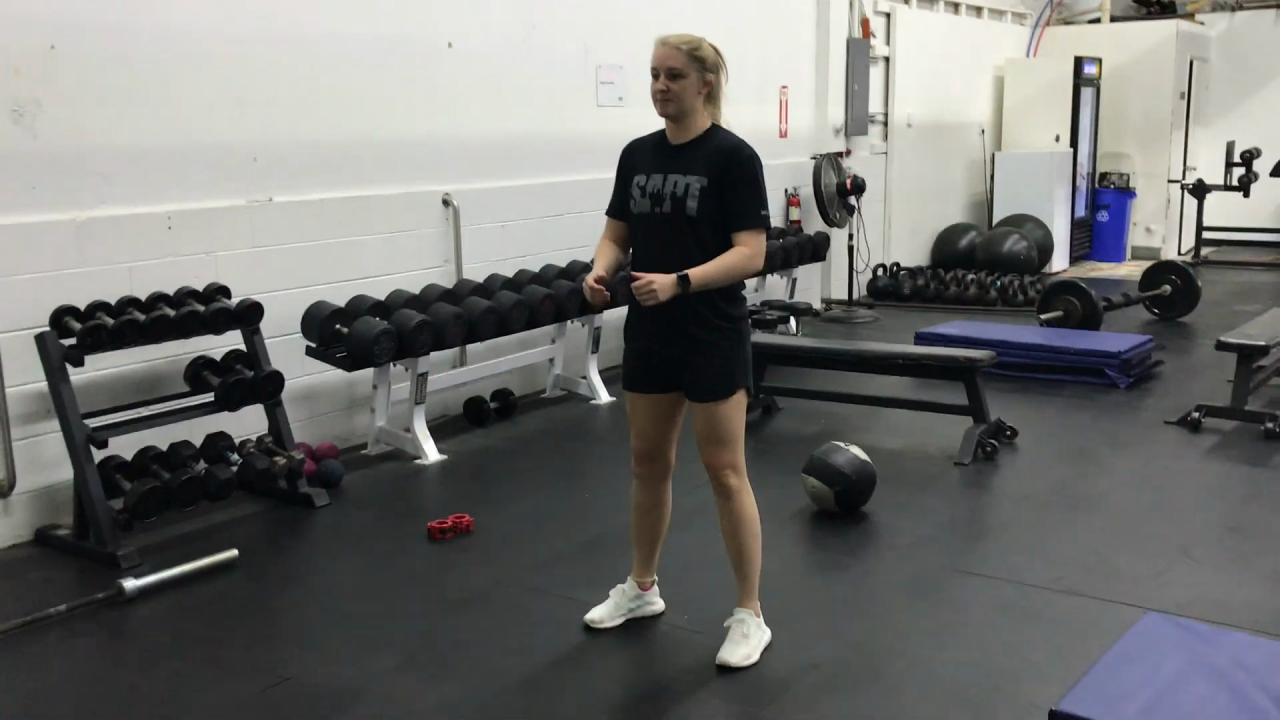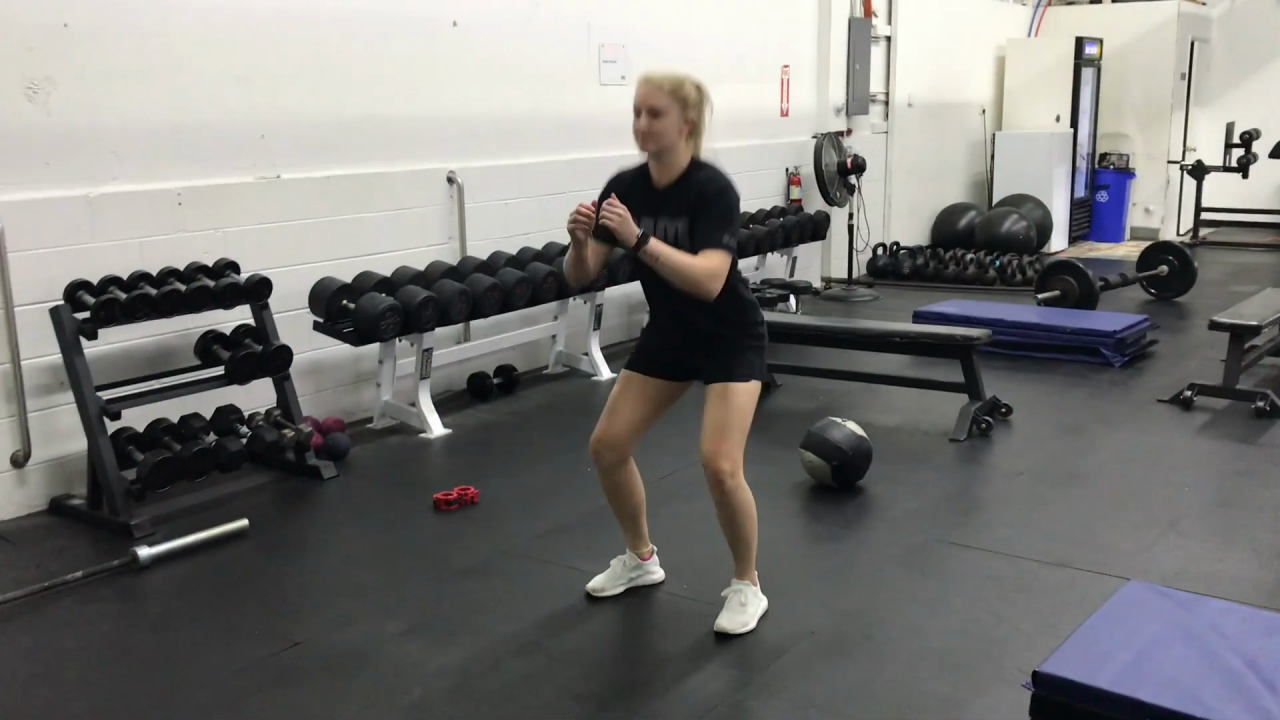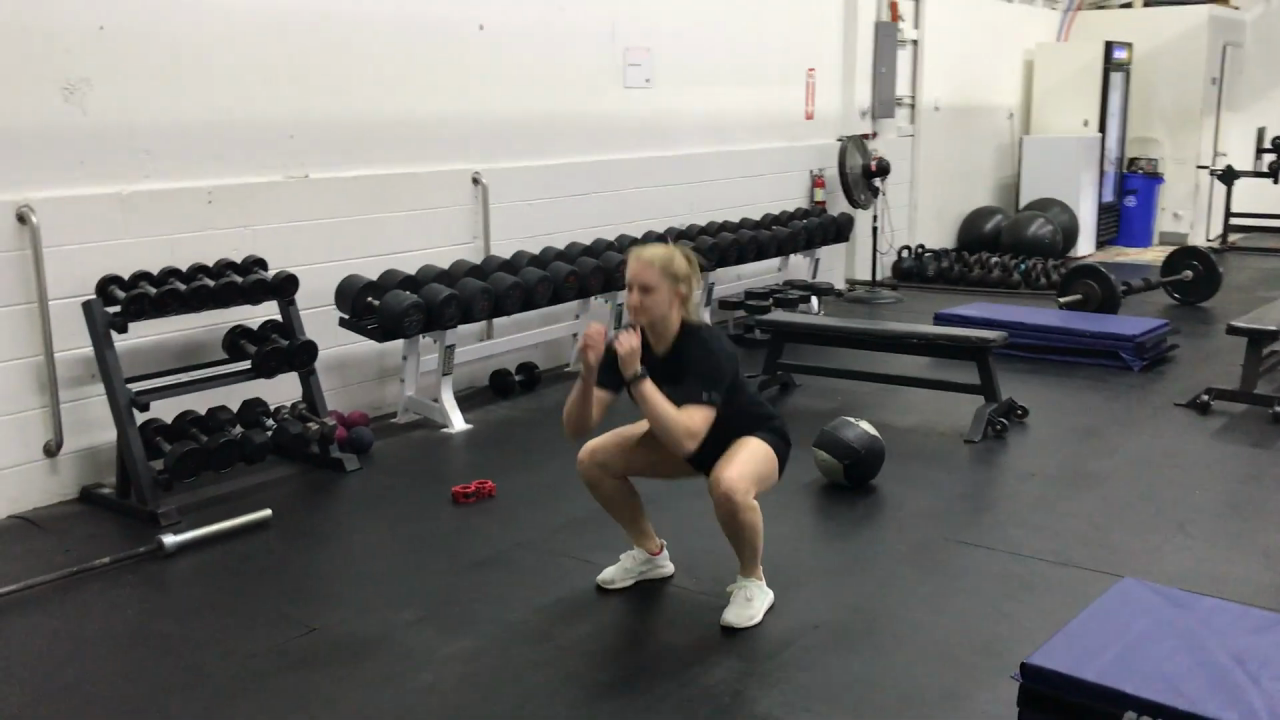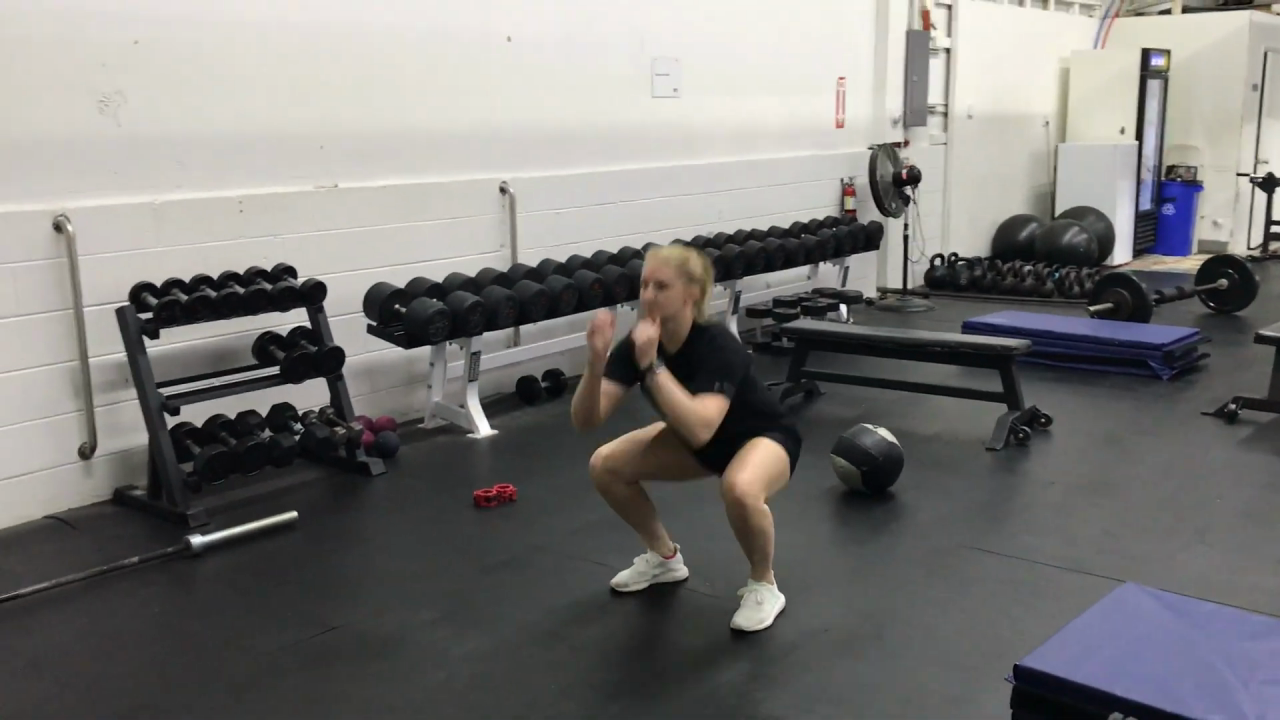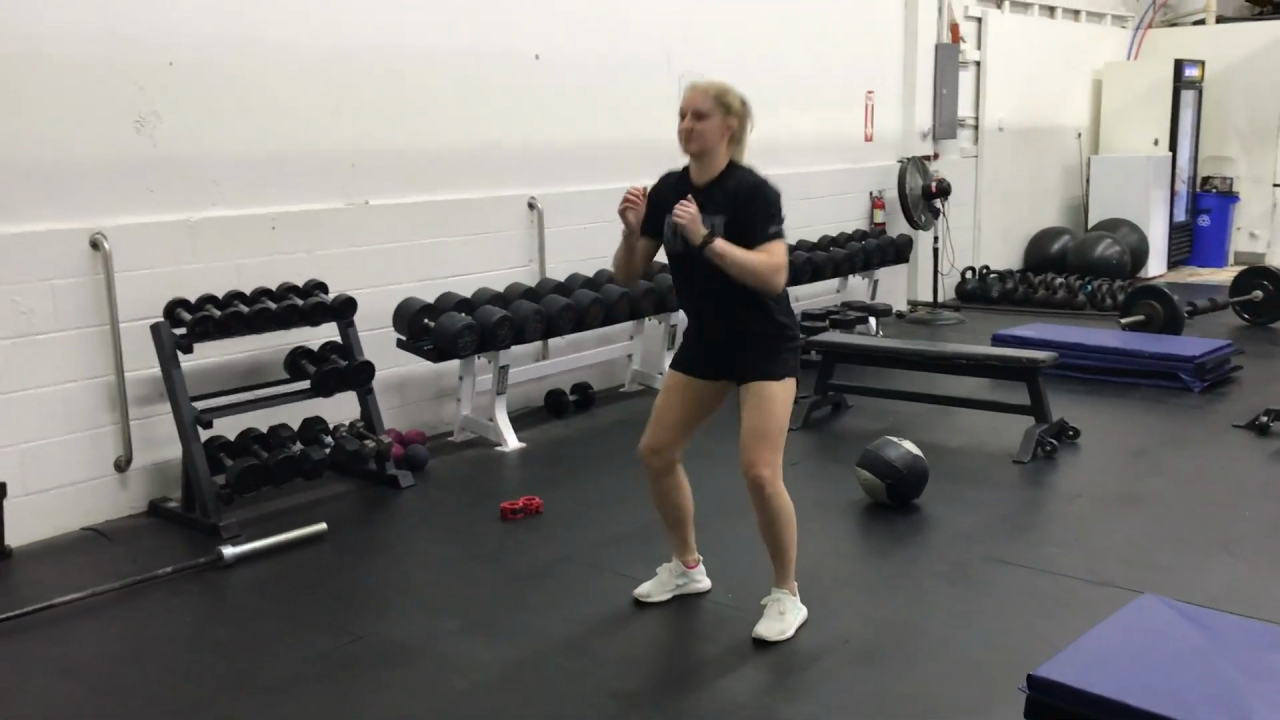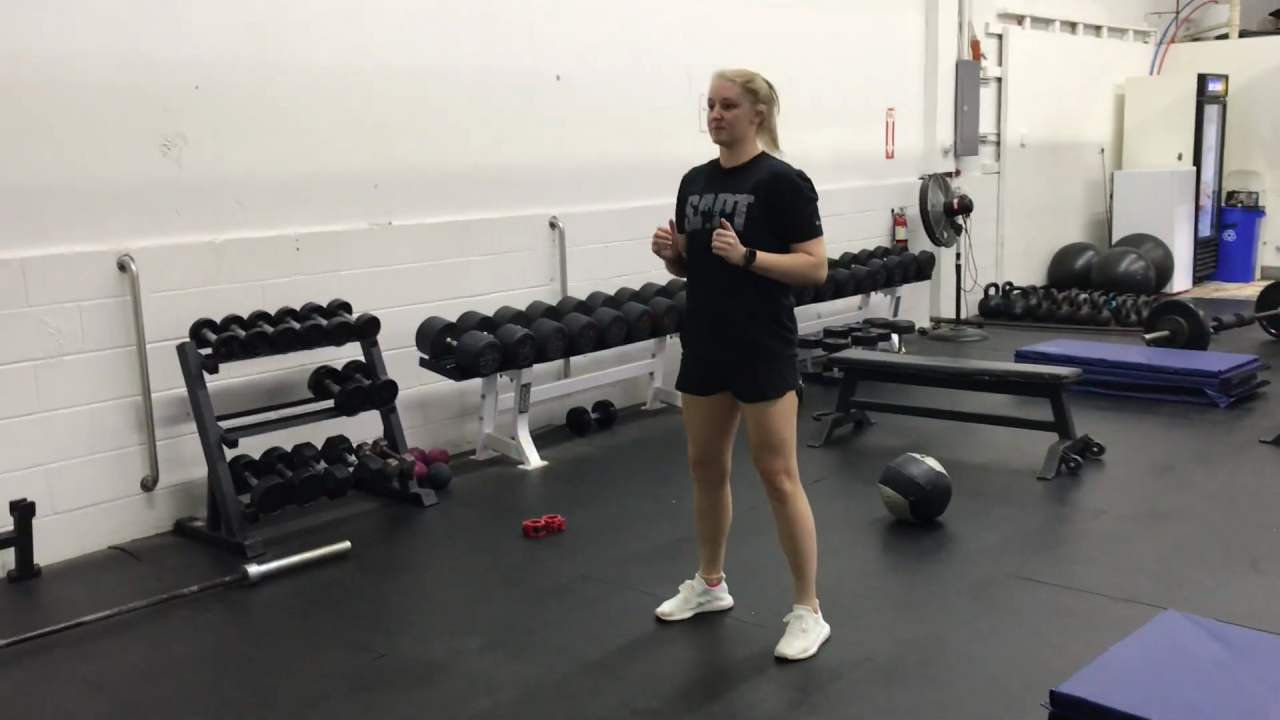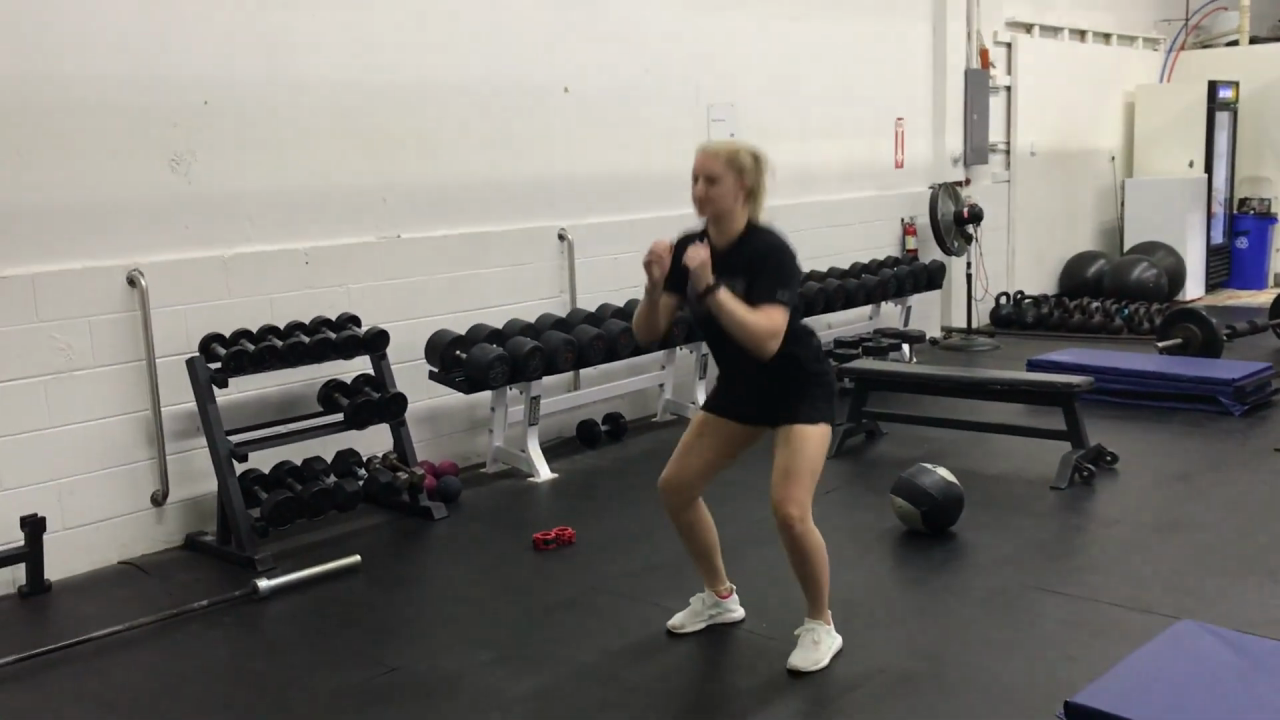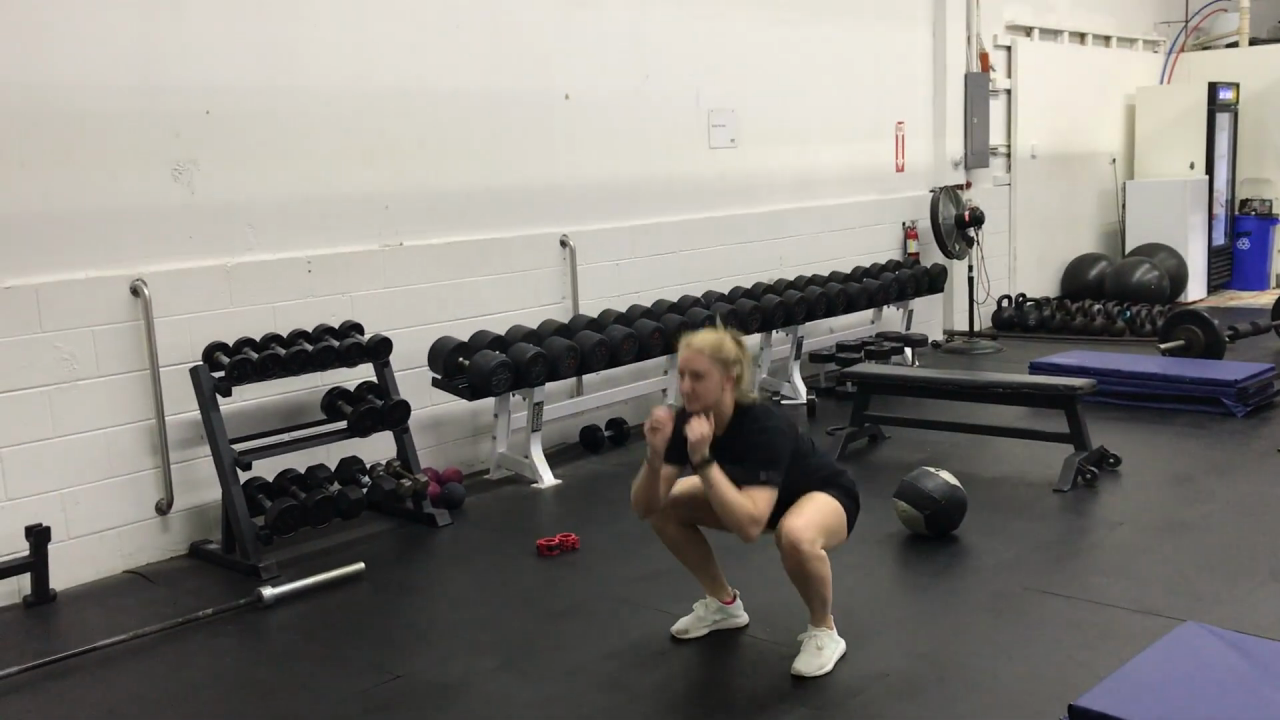
dt=0.4s
person 1, frame 1
left shoulder: (732, 156)
right shoulder: (637, 154)
left elbow: (751, 255)
right elbow: (616, 236)
left wrist: (679, 282)
right wrist: (600, 270)
left hip: (713, 338)
right hip: (648, 334)
left knee: (724, 472)
right knee: (648, 464)
left ankle: (750, 615)
right ankle: (642, 588)
person 1, frame 2
left shoulder: (713, 188)
right shoulder: (624, 187)
left elbow: (707, 283)
right elbow: (580, 275)
left wrist: (636, 239)
right wrist: (581, 237)
left hip: (731, 342)
right hip: (667, 337)
left knee: (719, 465)
right knee: (607, 448)
left ankle: (747, 585)
right ankle: (640, 559)
person 1, frame 3
left shoulder: (708, 348)
right shoulder: (626, 345)
left elbow: (685, 439)
right elbow: (575, 428)
left wrist: (636, 375)
right wrist: (588, 372)
left hip: (756, 438)
left knee: (728, 486)
right knee: (593, 461)
left ankle: (751, 581)
right ankle: (650, 553)
person 1, frame 4
left shoulder: (719, 347)
right shoulder: (639, 342)
left elbow: (699, 430)
right elbow: (585, 420)
left wrist: (651, 365)
right wrist: (596, 361)
left hip: (763, 435)
right hip: (693, 435)
left knee: (739, 491)
right knee: (605, 466)
left ankle: (764, 586)
right ankle: (665, 556)
person 1, frame 5
left shoulder: (752, 191)
right shoulder: (667, 189)
left elbow: (773, 274)
right elbow: (626, 277)
left wrist: (705, 237)
right wrist: (631, 228)
left hip: (765, 345)
right hip: (702, 343)
left knee: (759, 470)
right knee: (655, 455)
left ankle: (787, 596)
right ankle: (686, 568)
person 1, frame 6
left shoulder: (783, 181)
right shoulder: (696, 180)
left elbow: (815, 268)
left wrist: (744, 254)
right wrist: (668, 250)
left hip: (762, 350)
right hip: (703, 346)
left knee: (778, 477)
right knee: (706, 469)
left ankle: (809, 611)
right ankle: (709, 585)
person 1, frame 7
left shoulder: (770, 251)
right shoulder: (687, 250)
left elbow: (765, 341)
right elbow: (648, 333)
left wrist: (710, 285)
right wrist: (655, 283)
left hip: (802, 391)
right hip: (738, 387)
left knee: (789, 510)
right knee: (674, 488)
left ankle: (821, 625)
right ankle: (720, 597)
person 1, frame 8
left shoulder: (764, 425)
right shoulder: (686, 421)
left elbow: (750, 526)
right elbow: (645, 509)
left wrist: (703, 460)
right wrist: (655, 455)
left hip: (826, 496)
left knee: (796, 536)
right knee: (666, 510)
left ankle: (823, 628)
right ankle: (723, 602)
